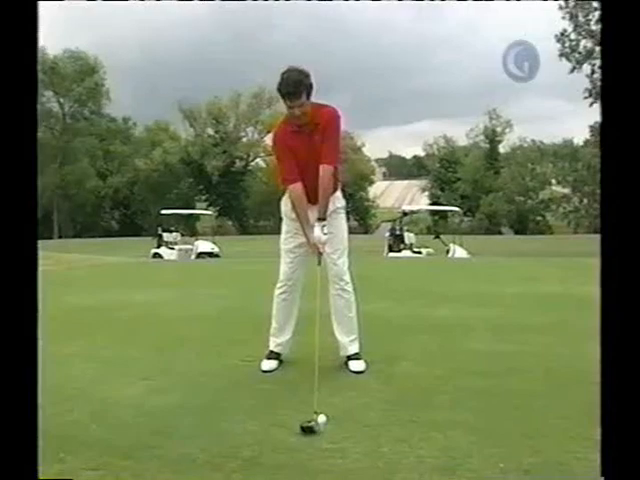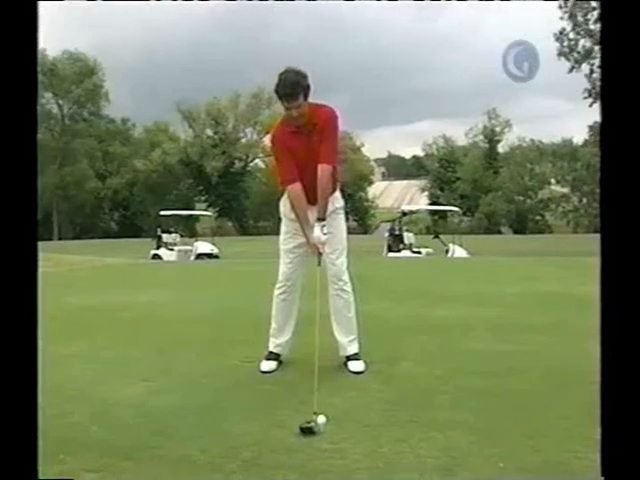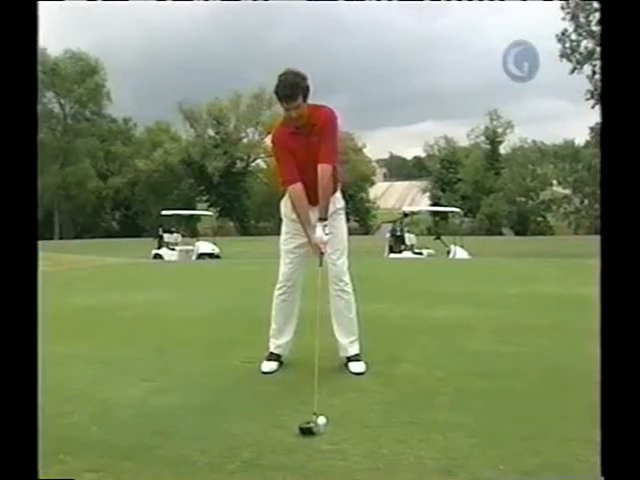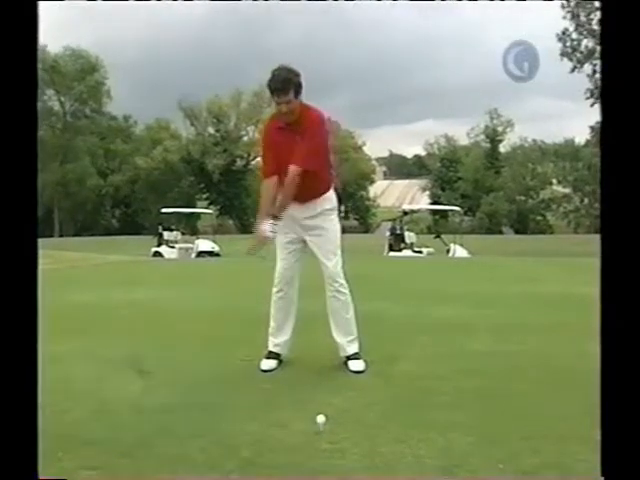
dt=0.4s
person 1, frame 1
left shoulder: (330, 117)
right shoulder: (281, 135)
left elbow: (327, 169)
right elbow: (293, 184)
left wrist: (322, 221)
right wrist: (308, 231)
left hip: (331, 204)
right hip: (295, 208)
left knee: (340, 276)
right knee: (288, 279)
left ankle: (351, 348)
right ankle: (277, 347)
person 1, frame 2
left shoulder: (327, 117)
right shoulder: (279, 135)
left elbow: (325, 170)
right elbow: (292, 184)
left wrist: (321, 221)
right wrist: (308, 232)
left hip: (330, 205)
right hip: (294, 208)
left knee: (339, 277)
right knee: (287, 279)
left ankle: (350, 349)
right ankle: (276, 347)
person 1, frame 3
left shoulder: (326, 117)
right shoulder: (280, 136)
left elbow: (325, 170)
right elbow: (293, 185)
left wrist: (322, 221)
right wrist: (309, 232)
left hip: (330, 204)
right hip: (295, 209)
left knee: (339, 277)
right knee: (287, 280)
left ankle: (350, 349)
right ankle: (277, 348)
person 1, frame 4
left shoulder: (316, 121)
right shoulder: (270, 128)
left elbow: (297, 172)
right elbow: (270, 175)
left wrist: (274, 216)
right wrist: (263, 218)
left hip: (321, 206)
right hip: (289, 209)
left knee: (334, 276)
right knee: (283, 278)
left ankle: (350, 348)
right ankle: (277, 347)
